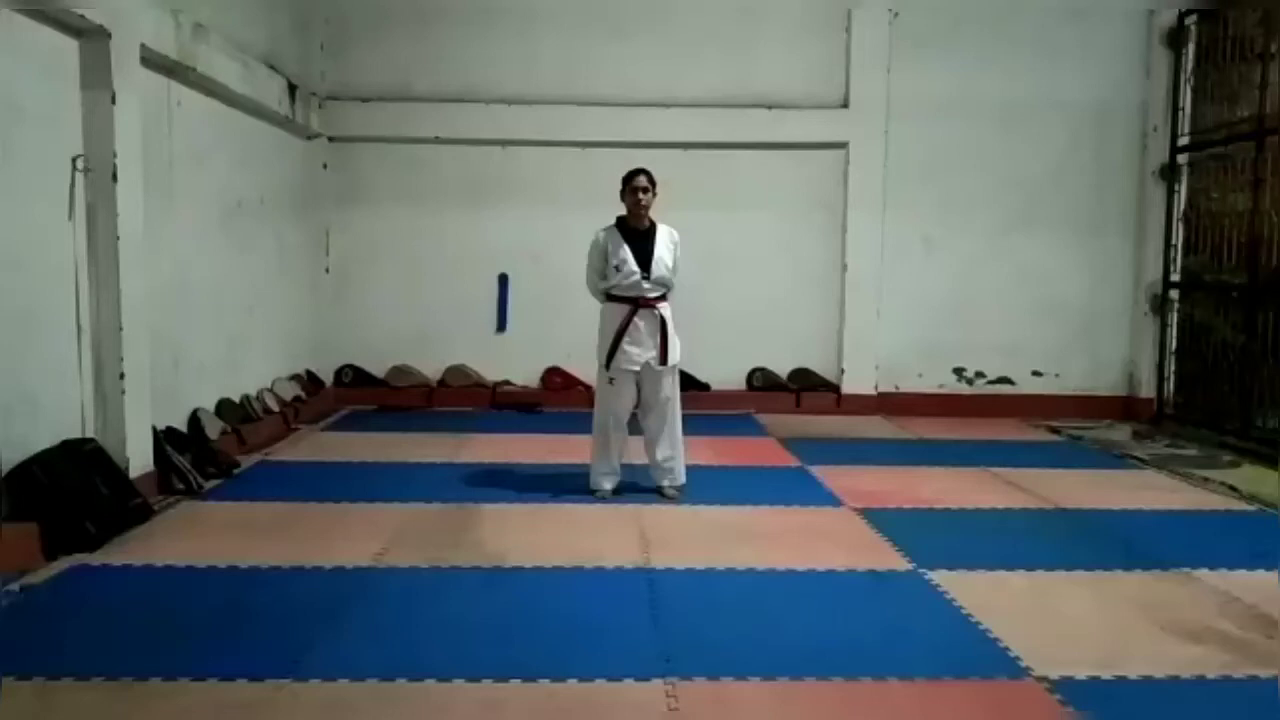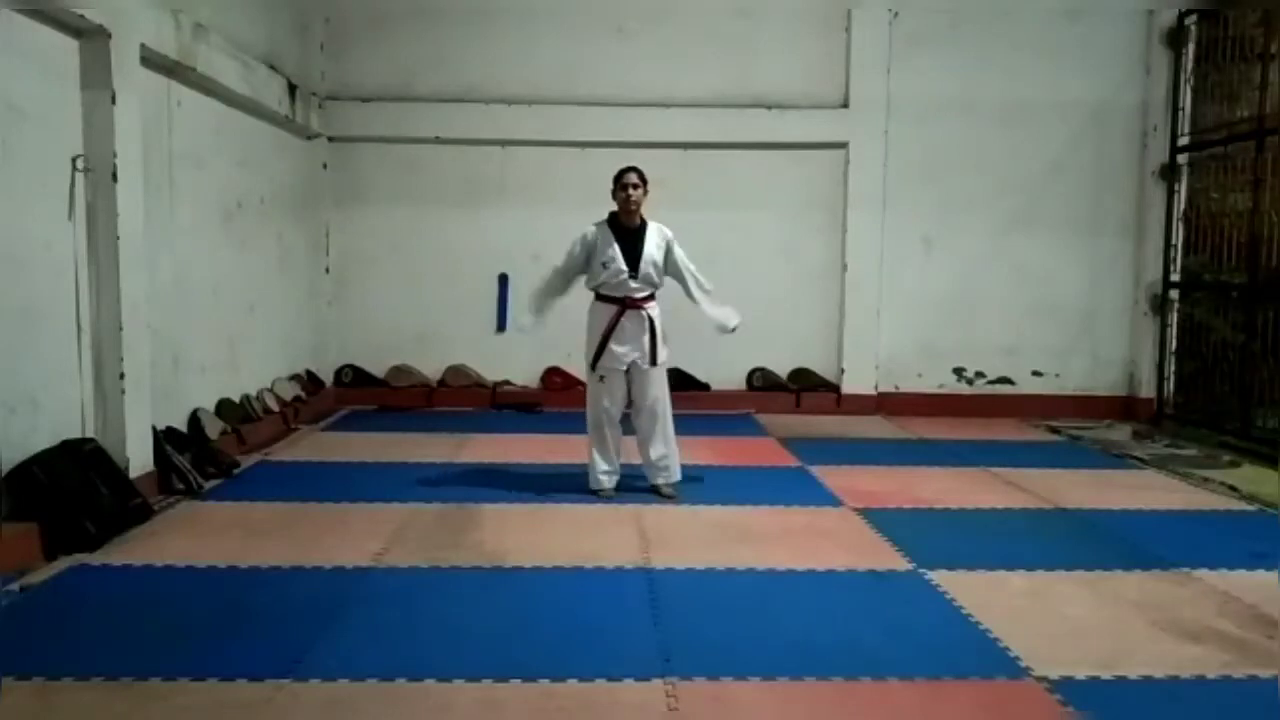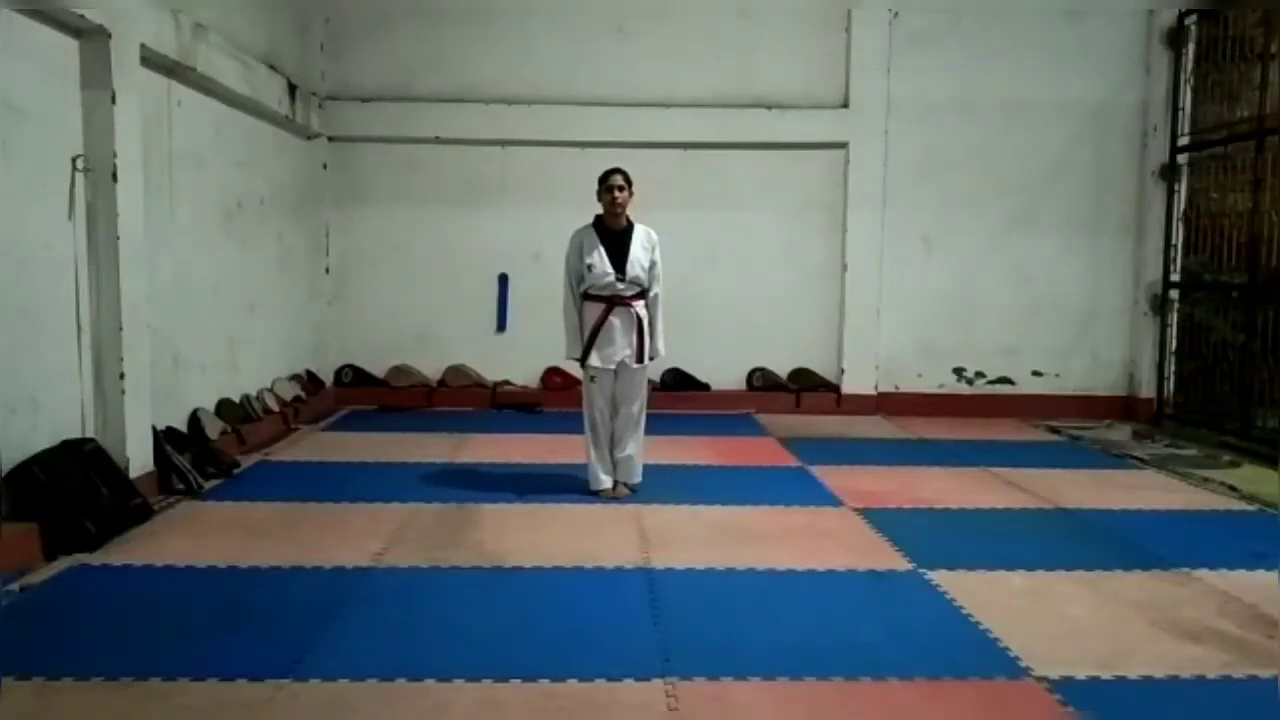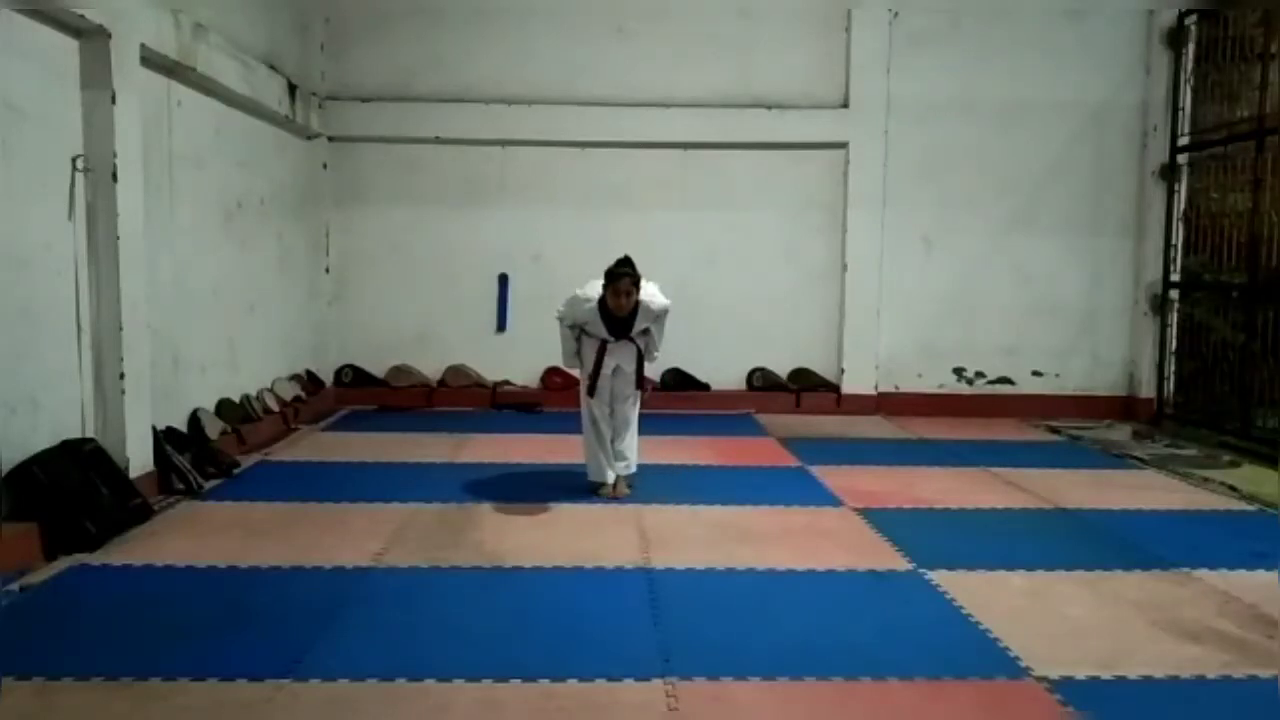
dt=1s
person 1, frame 1
left shoulder: (670, 238)
right shoulder: (605, 238)
right elbow: (595, 283)
left wrist: (650, 306)
right wrist: (625, 306)
left hip: (658, 327)
right hip: (619, 326)
left knee: (662, 407)
right knee: (612, 408)
left ankle: (668, 477)
right ankle: (605, 478)
person 1, frame 2
left shoulder: (661, 236)
right shoulder: (594, 235)
left elbow: (689, 277)
right elbow: (563, 273)
left wrist: (722, 314)
right wrist: (533, 309)
left hip: (646, 325)
right hip: (608, 324)
left knee: (654, 406)
right knee: (604, 407)
left ankle: (663, 475)
right ankle: (605, 477)
person 1, frame 3
left shoulder: (647, 238)
right shoulder: (582, 238)
left elbow: (654, 291)
right elbow: (571, 292)
left wrist: (655, 341)
right wrist: (575, 343)
left hip: (634, 327)
right hip: (598, 327)
left knee: (631, 407)
right knee: (598, 408)
left ankle: (625, 475)
right ankle: (603, 478)
person 1, frame 4
left shoulder: (652, 303)
right shoulder: (585, 303)
right elbow: (565, 319)
left wrist: (651, 347)
right wrist: (573, 357)
left hip: (630, 347)
right hip: (595, 347)
left knee: (626, 407)
right knee: (597, 408)
left ankle: (621, 474)
right ankle: (605, 475)
